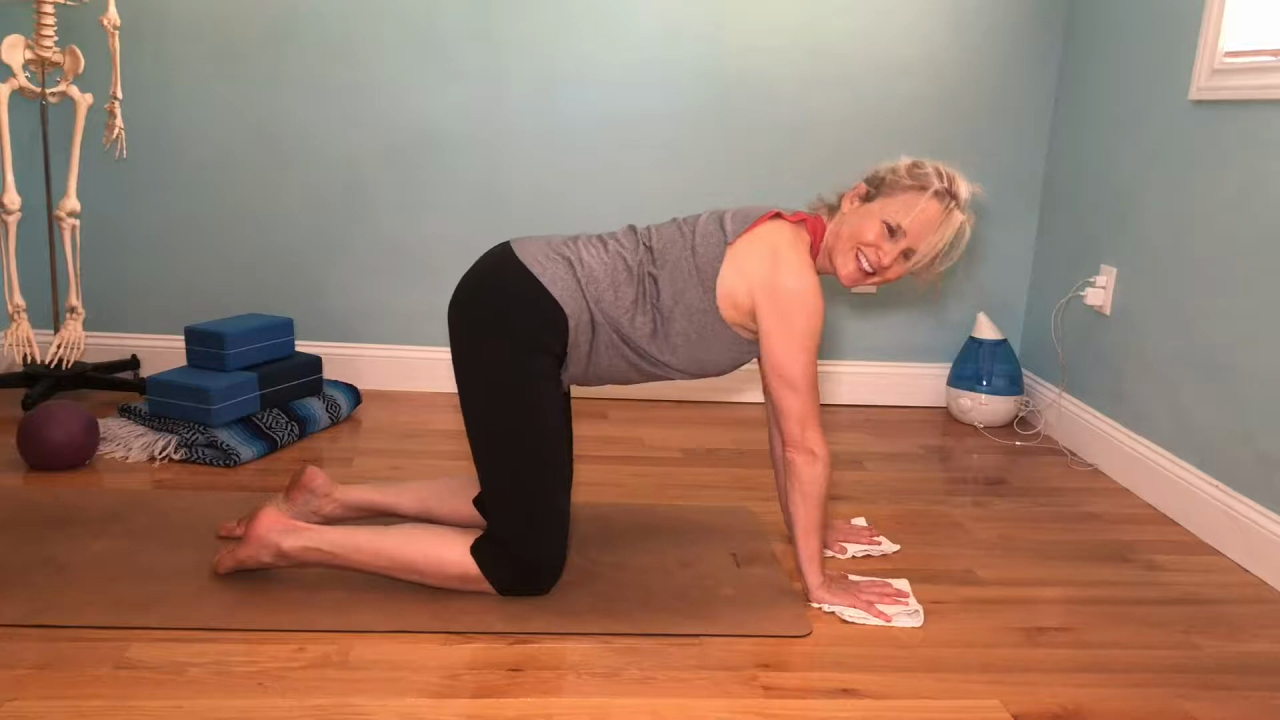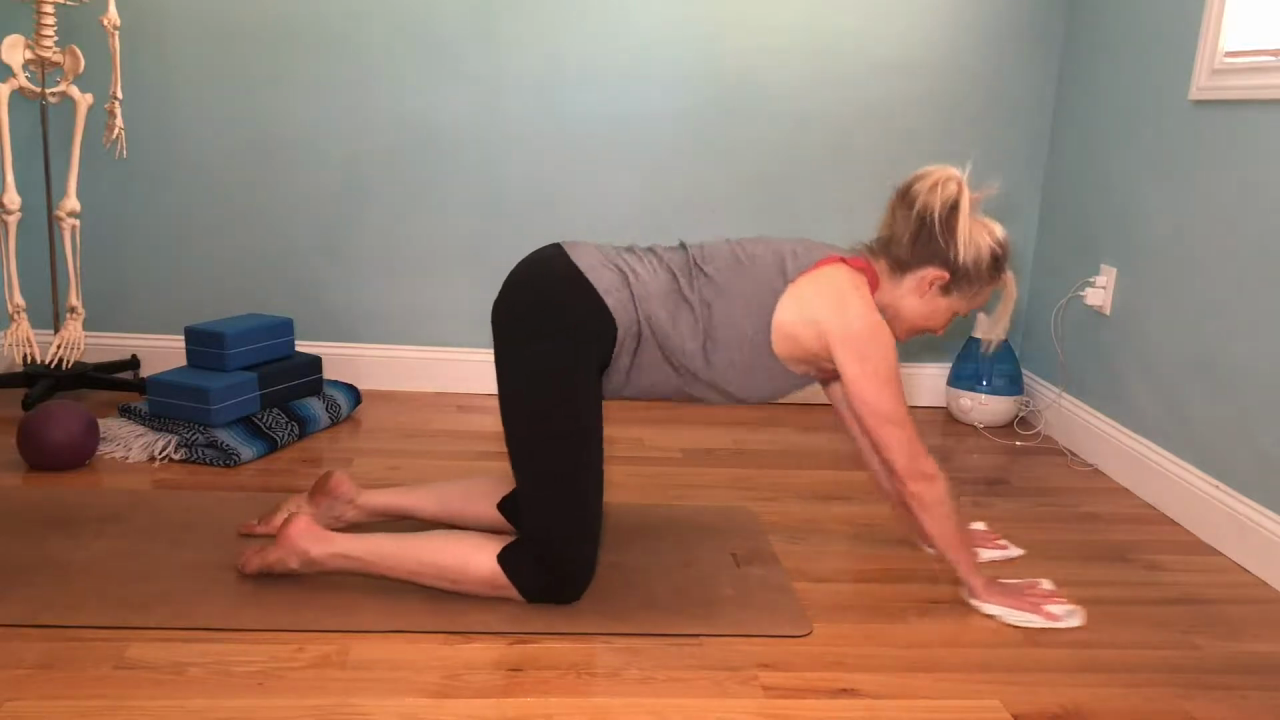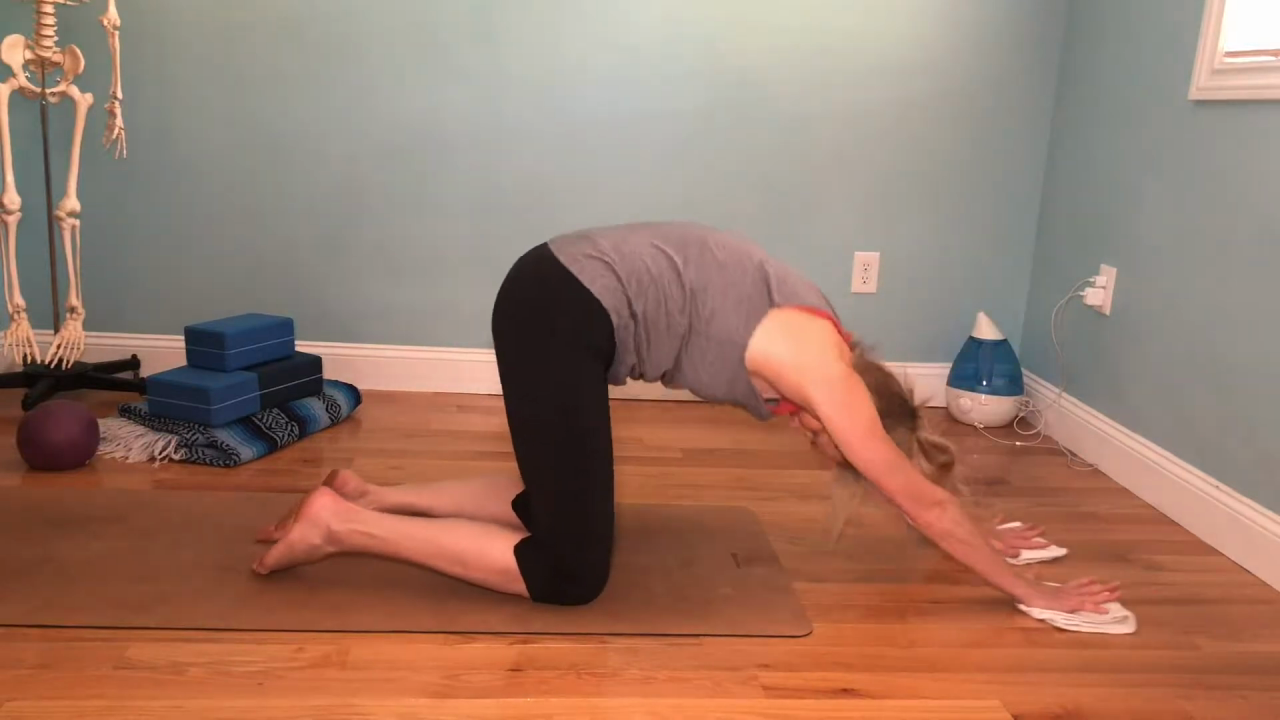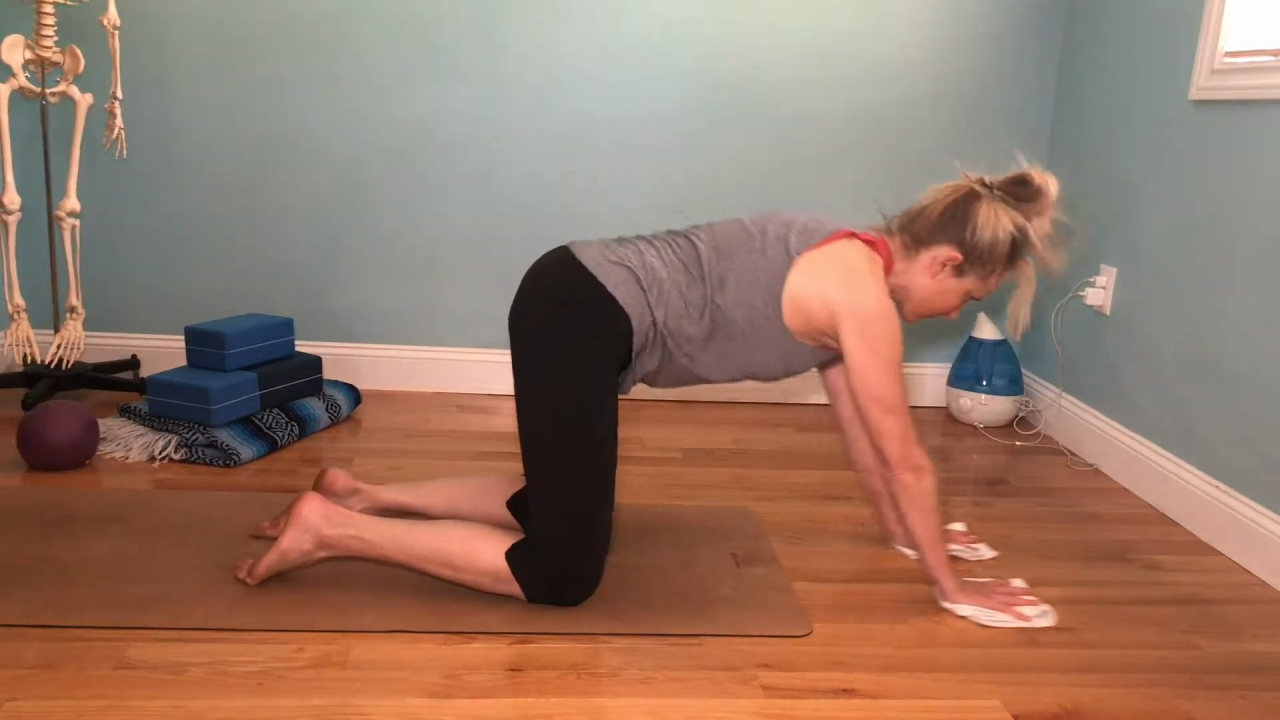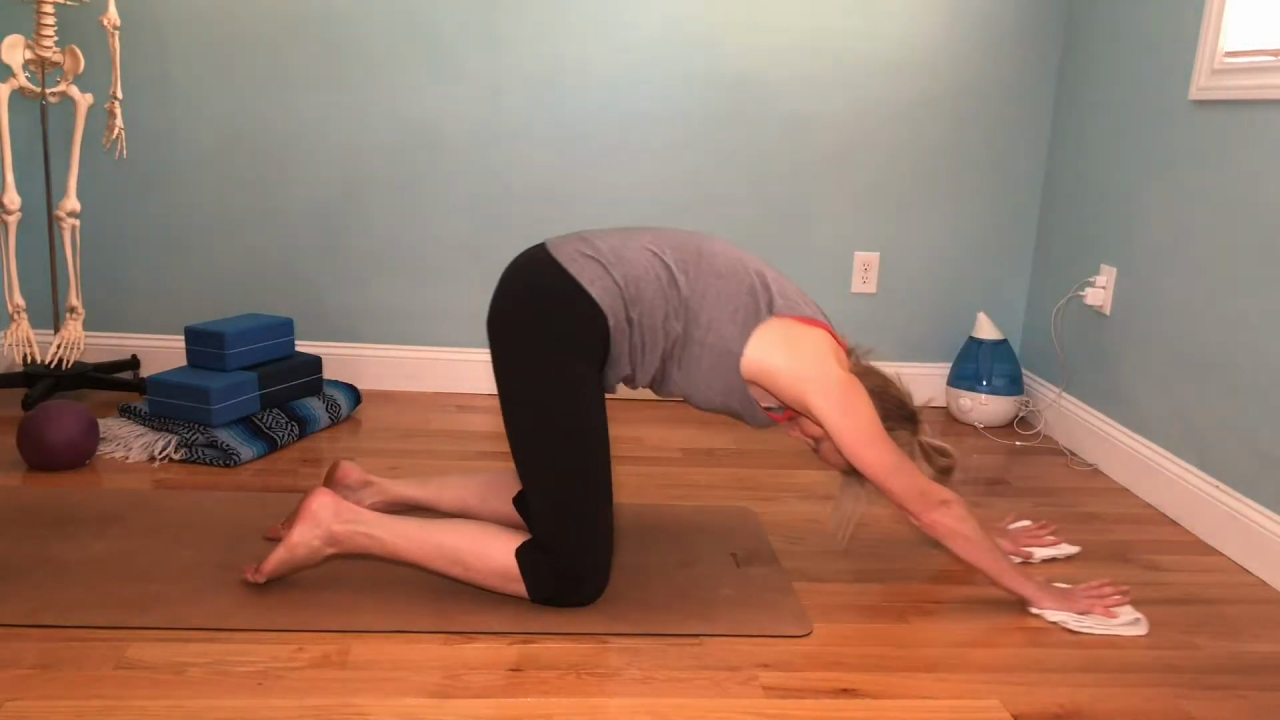
dt=1s
person 1, frame 1
left shoulder: (791, 248)
right shoulder: (790, 273)
left elbow: (782, 426)
right elbow: (803, 442)
left wrist: (810, 525)
right wrist: (818, 579)
left hip: (519, 299)
right hip: (514, 313)
left knee: (527, 508)
right knee: (528, 563)
left ankle: (335, 497)
right ankle: (292, 539)
person 1, frame 2
left shoulder: (848, 283)
right shoulder: (853, 314)
left elbow: (873, 441)
right elbow: (914, 471)
left wrist: (941, 533)
right wrist: (978, 582)
left hip: (559, 297)
right hip: (564, 319)
left knee: (549, 511)
right knee: (557, 571)
left ankle: (357, 500)
right ankle: (319, 548)
person 1, frame 3
left shoulder: (822, 348)
right shoulder: (823, 366)
left elbow: (916, 490)
right elbow: (920, 497)
left wrist: (985, 537)
right wrist: (1030, 590)
left hip: (555, 292)
right hip: (562, 316)
left knee: (560, 503)
right knee: (570, 571)
left ankle: (371, 495)
right ankle: (344, 524)
person 1, frame 4
left shoulder: (847, 275)
right shoulder: (865, 295)
left elbow: (862, 429)
right elbow: (905, 459)
left wrist: (907, 531)
right wrist: (951, 586)
left hip: (573, 305)
right hip: (581, 320)
left knee: (558, 509)
right knee: (563, 574)
left ankle: (362, 496)
right ankle: (332, 529)
person 1, frame 5
left shoulder: (815, 355)
right shoulder: (820, 377)
left elbow: (926, 498)
right elbow: (928, 501)
left wrist: (990, 538)
right wrist: (1038, 592)
left hip: (554, 293)
right hip: (558, 316)
left knee: (560, 504)
right knee: (571, 573)
left ankle: (375, 489)
right ankle: (346, 525)
